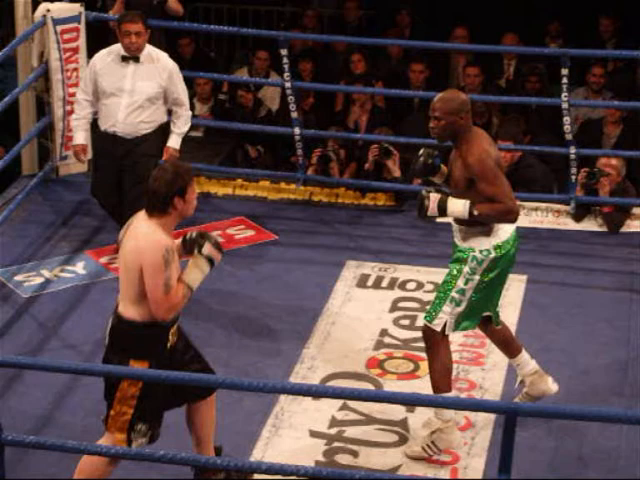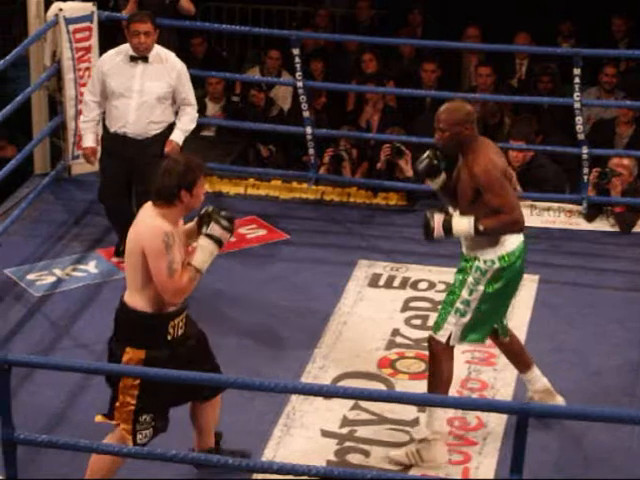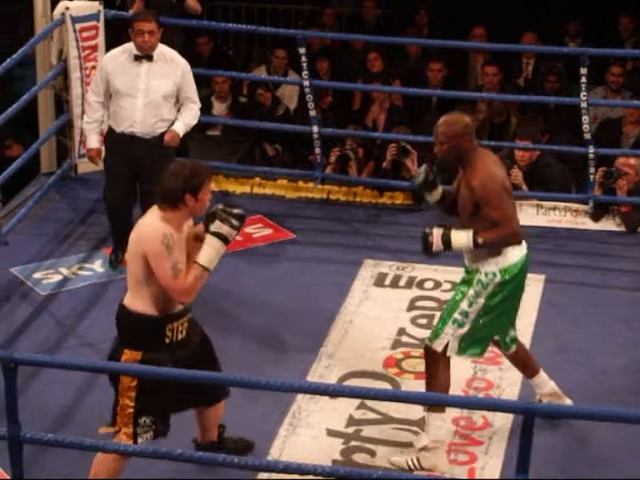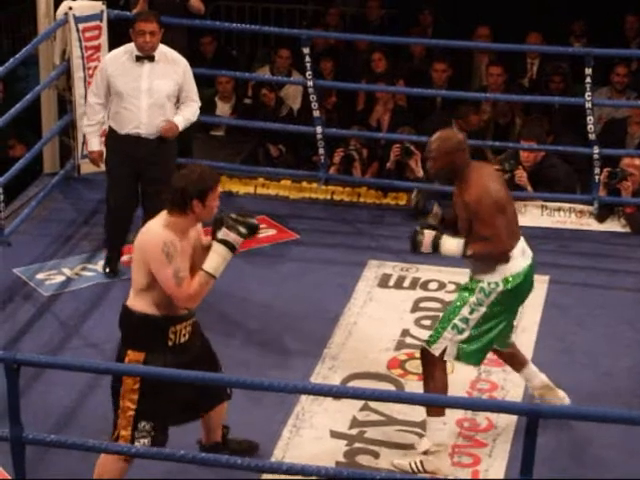
dt=0.3s
person 1, frame 1
left shoulder: (476, 154)
right shoulder: (466, 140)
left elbow: (509, 209)
left wrist: (448, 206)
left hip: (485, 250)
right hip: (487, 244)
left knee: (434, 329)
right knee: (484, 316)
left ankle: (444, 428)
right ankle: (536, 379)
person 1, frame 2
left shoulder: (483, 165)
right shoulder: (471, 151)
left elbow: (515, 220)
right elbow: (460, 198)
left wrist: (453, 224)
right wrist: (435, 177)
left hip: (491, 261)
right hip: (499, 255)
left knee: (440, 341)
right knee: (494, 328)
left ankle: (433, 442)
right ankle: (544, 394)
person 1, frame 3
left shoulder: (482, 178)
right shoulder: (474, 162)
left elbow: (513, 233)
right elbow: (458, 208)
left wrist: (453, 239)
right wrist: (433, 191)
left hip: (494, 273)
right hip: (505, 266)
left knee: (436, 350)
right knee: (503, 338)
left ankle: (433, 450)
right ankle: (552, 396)
person 1, frame 4
left shoulder: (477, 193)
right shoulder: (477, 171)
left elbow: (500, 251)
right elbow: (467, 225)
left wrist: (443, 243)
right wrist: (433, 216)
left hip: (499, 281)
right hip: (518, 270)
left knee: (433, 354)
right knee: (495, 337)
right ankle: (546, 391)
person 2, frame 1
left shoulder: (142, 219)
right shoulder: (156, 243)
right elbow: (165, 309)
left wrist: (183, 247)
right wrist: (201, 264)
left hip: (155, 332)
right hip: (139, 342)
left knee: (203, 390)
right knee: (121, 437)
person 2, frame 2
left shoulder: (160, 211)
right shoulder: (157, 230)
right elbow: (174, 292)
left wrist: (198, 228)
right wrist: (210, 244)
left hip: (172, 323)
right hip: (145, 332)
left knee: (210, 387)
right knee: (129, 431)
left ankle: (206, 451)
person 2, frame 3
left shoulder: (176, 217)
right shoulder: (157, 232)
right elbow: (184, 291)
left wrist: (207, 230)
right wrist: (217, 241)
left hip: (177, 325)
right hip: (146, 335)
left knee: (213, 390)
right knee: (131, 434)
left ankle: (209, 442)
person 2, frame 4
left shoulder: (191, 225)
right shoulder: (159, 239)
left elbow: (196, 269)
right elbow: (188, 297)
left wrist: (228, 237)
right wrist: (224, 248)
left hip: (182, 329)
right hip: (147, 337)
left knee: (215, 392)
right knee: (131, 436)
left ankle: (214, 443)
person 3, frame 1
left shoulder: (164, 65)
right shoulder: (100, 60)
left elbow: (181, 106)
right elbow: (85, 100)
left wrist: (174, 142)
right wrist: (80, 137)
left hip: (145, 143)
right hip: (106, 140)
left knee: (137, 204)
right knee: (104, 194)
person 3, frame 2
left shoulder: (173, 65)
right shoulder: (108, 61)
left elbow: (188, 106)
right elbow: (92, 101)
left wrist: (177, 137)
right wrist: (88, 138)
left hip: (154, 144)
right hip: (115, 142)
left knee: (149, 203)
right knee: (110, 197)
right ankle: (126, 237)
person 3, frame 3
left shoulder: (177, 63)
right shoulder: (112, 60)
left elbow: (191, 104)
right elbow: (95, 101)
left wrist: (178, 128)
right wrist: (92, 139)
left hip: (159, 144)
right hip: (119, 142)
left knee: (155, 203)
right knee: (116, 201)
right ankle: (121, 245)
person 3, frame 4
left shoulder: (178, 63)
right shoulder: (112, 61)
left elbow: (191, 102)
right elbow: (96, 103)
left wrist: (178, 122)
right wrist: (93, 141)
left hip: (160, 146)
right hip: (121, 144)
left knee: (157, 206)
right knee: (118, 204)
right ankle: (113, 254)
